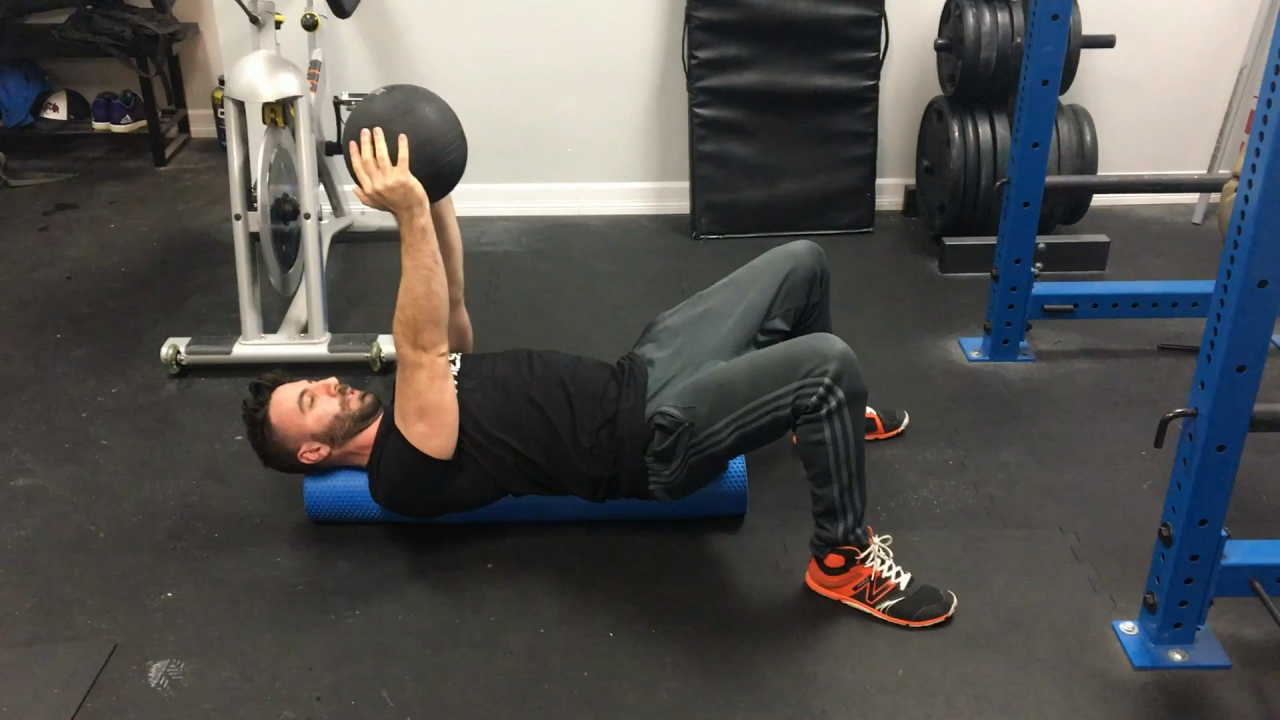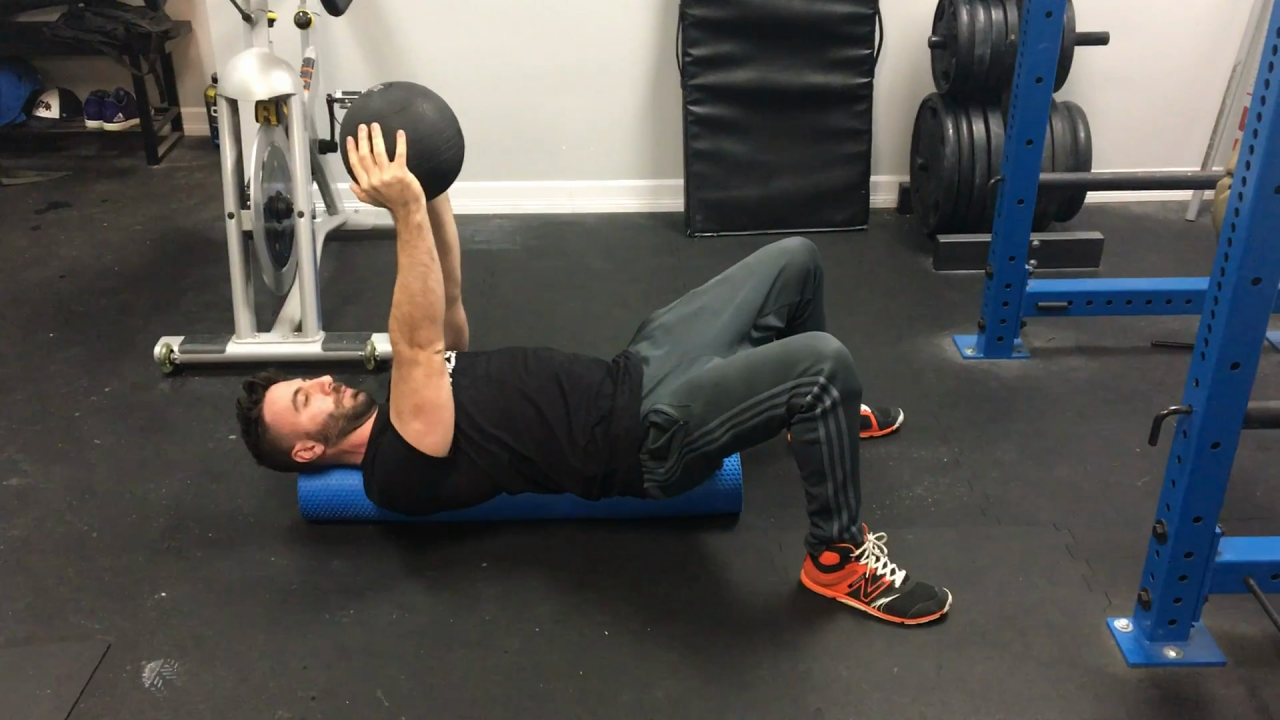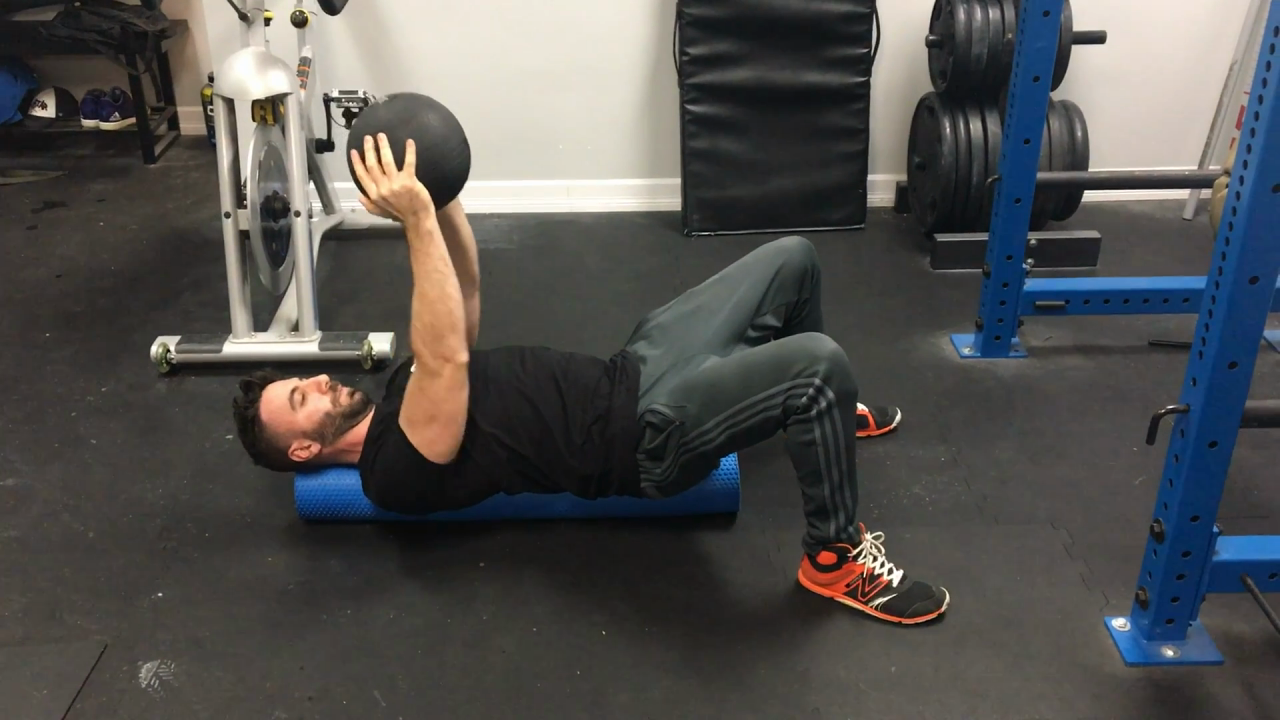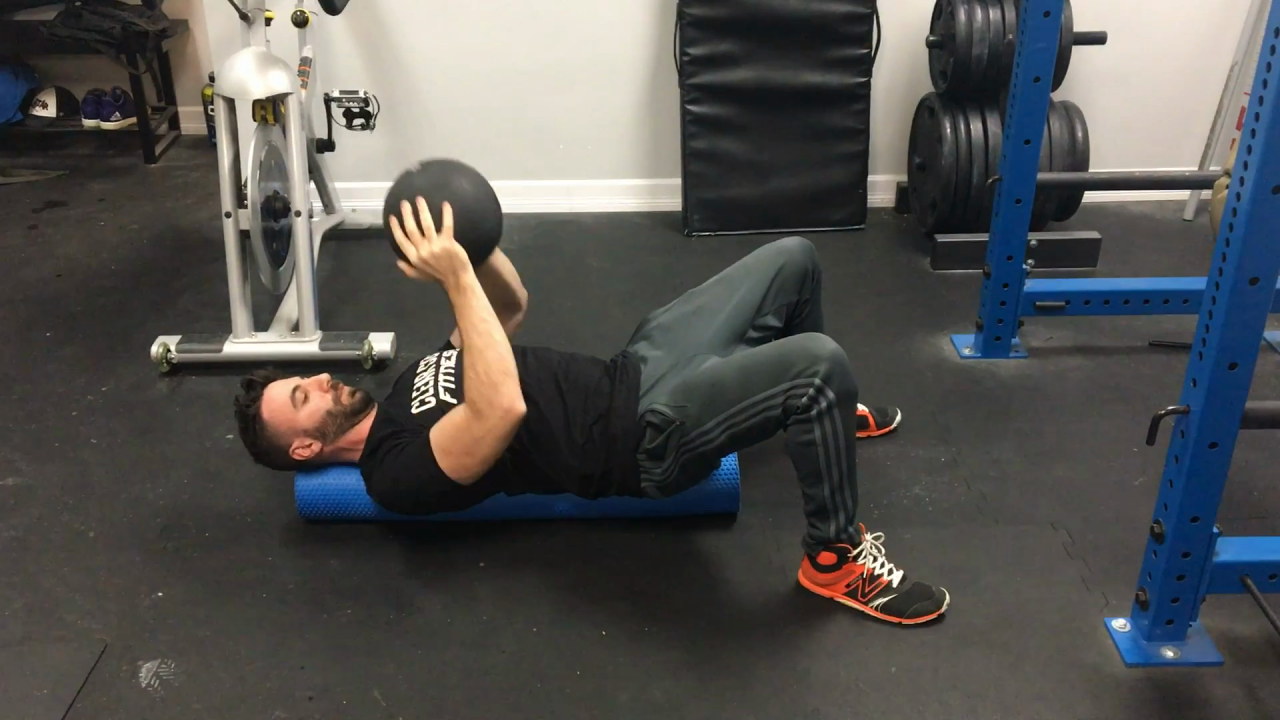
dt=0.3s
person 1, frame 1
left shoulder: (405, 409)
right shoulder: (404, 474)
left elbow: (447, 305)
right elbow: (420, 348)
left wrist: (434, 198)
right wrist: (410, 214)
left hip: (638, 376)
right hip: (652, 441)
left knee: (801, 264)
right knee: (827, 361)
left ankle: (825, 417)
right ankle: (844, 560)
person 1, frame 2
left shoulder: (403, 404)
right shoulder: (398, 475)
left elbow: (445, 305)
right elbow: (417, 346)
left wrist: (431, 194)
right wrist: (407, 210)
left hip: (633, 376)
right hip: (646, 439)
left knee: (794, 259)
right knee: (825, 362)
left ankle: (816, 415)
right ankle: (838, 558)
person 1, frame 3
left shoulder: (400, 398)
right shoulder: (397, 473)
left elbow: (464, 292)
right elbow: (447, 358)
left wrist: (439, 198)
right wrist: (417, 219)
left hip: (630, 373)
right hip: (644, 438)
left knee: (792, 259)
right knee: (818, 361)
left ankle: (819, 413)
right ankle: (836, 558)
person 1, frame 4
left shoulder: (410, 390)
right shoulder: (398, 474)
left elbow: (513, 305)
right elbow: (505, 411)
left wrist: (471, 244)
right wrist: (455, 275)
left hip: (632, 372)
right hip: (645, 437)
left knee: (793, 259)
right knee: (819, 361)
left ankle: (822, 415)
right ankle: (837, 559)
